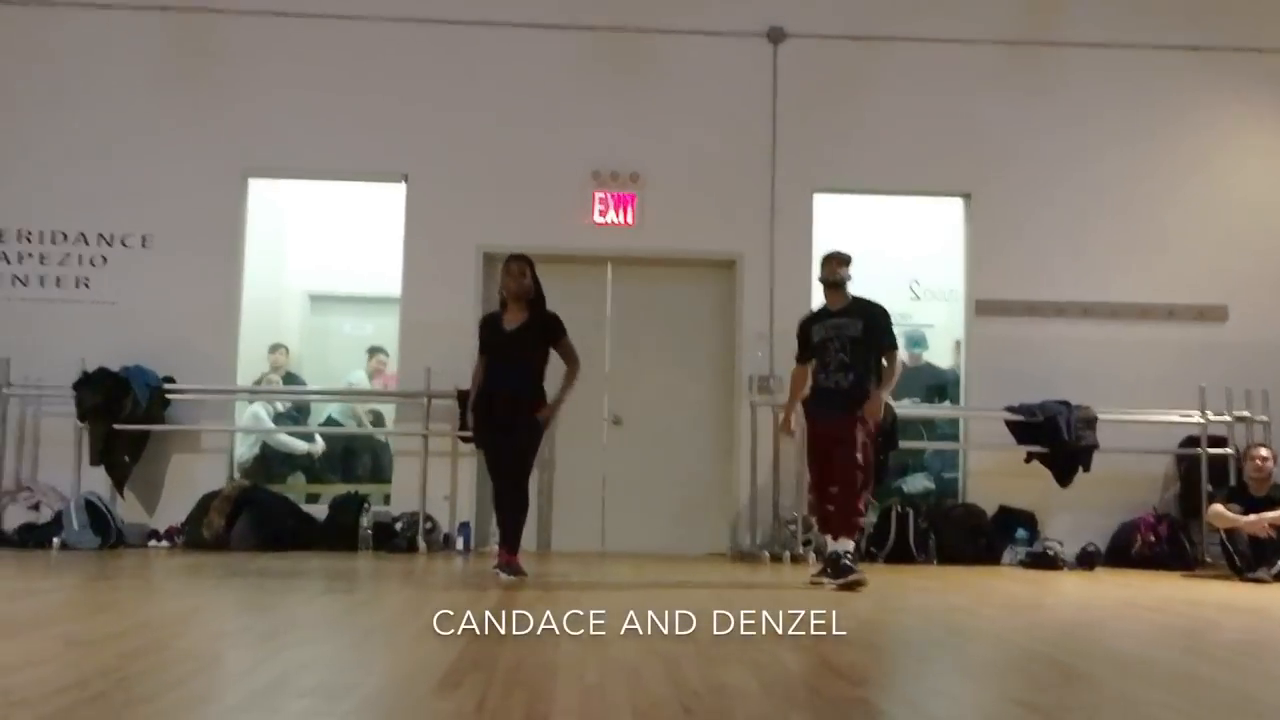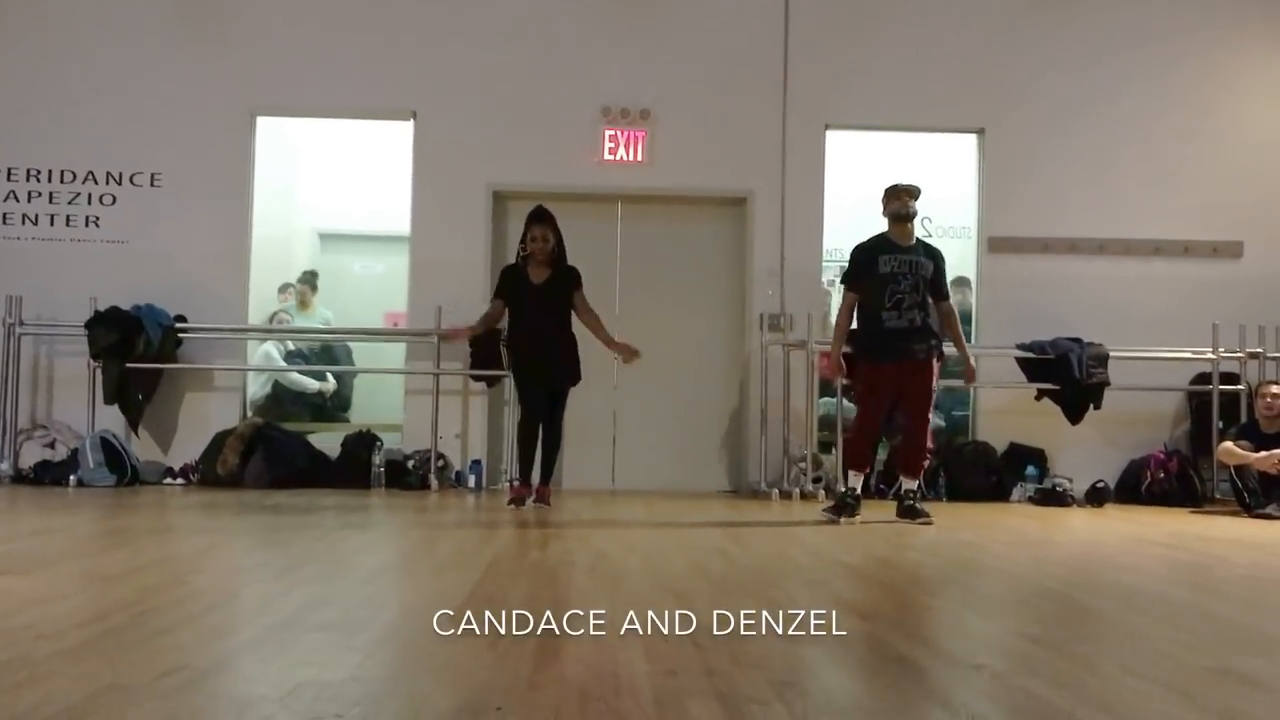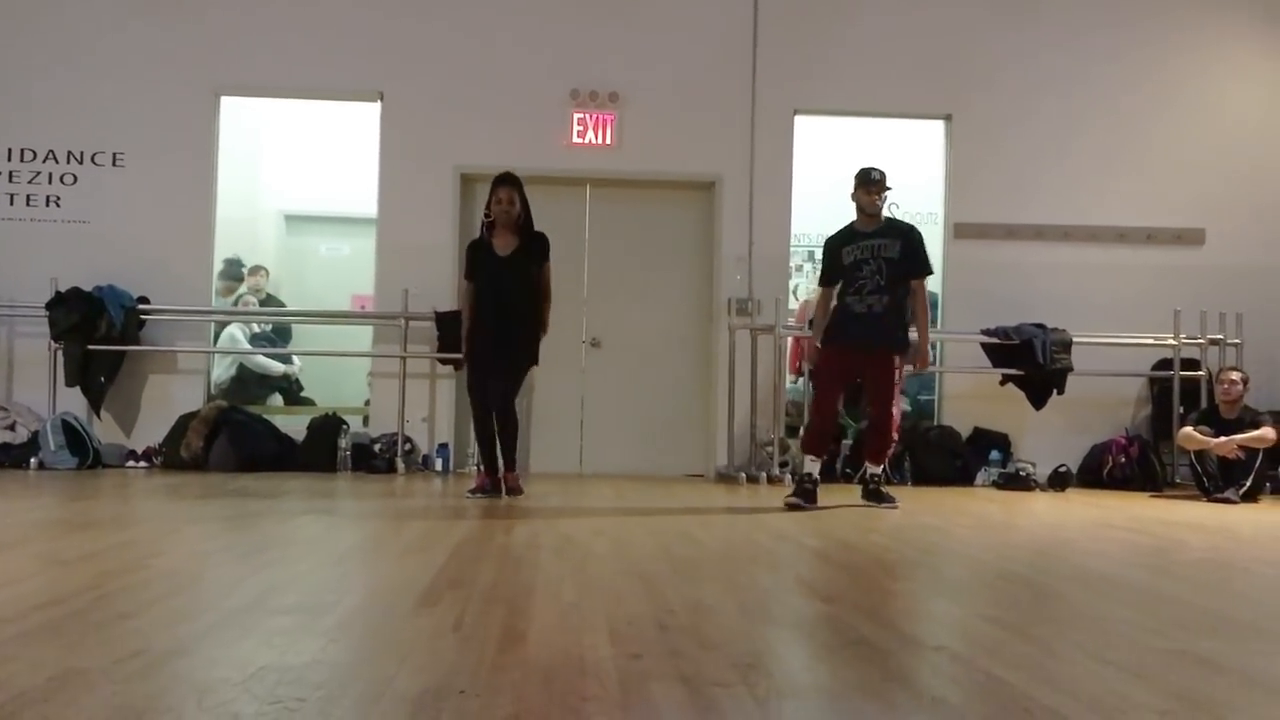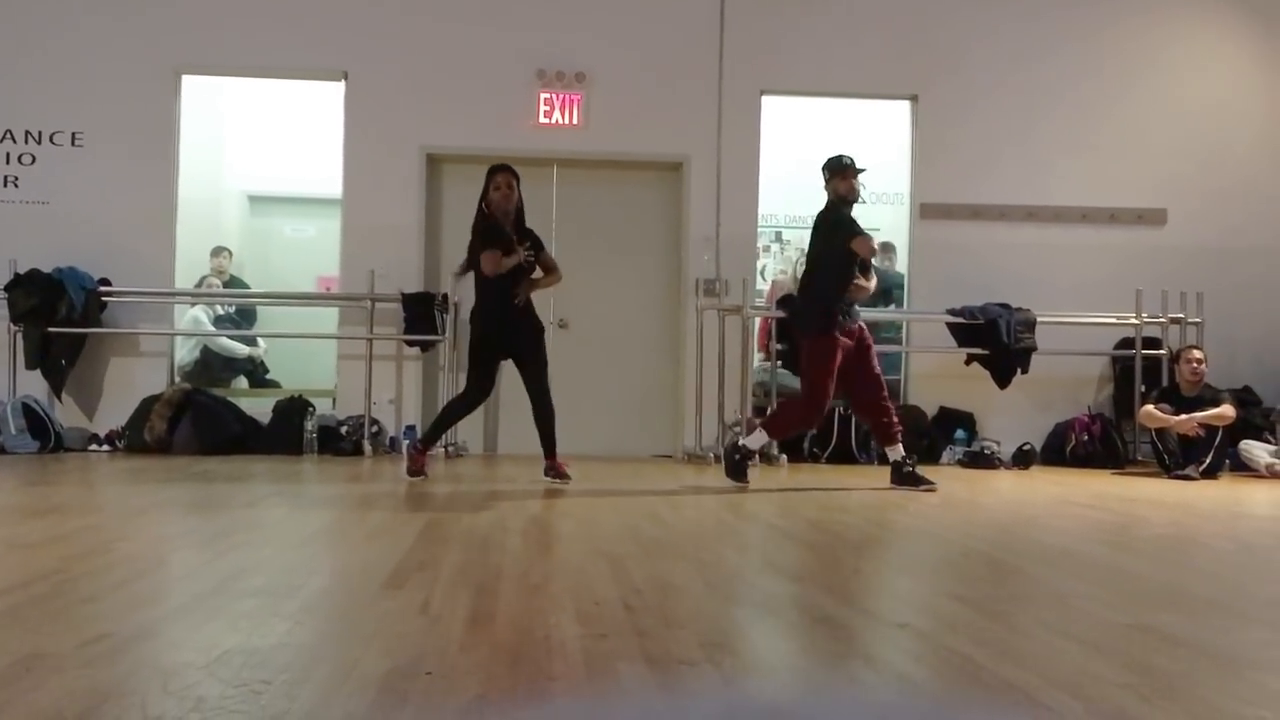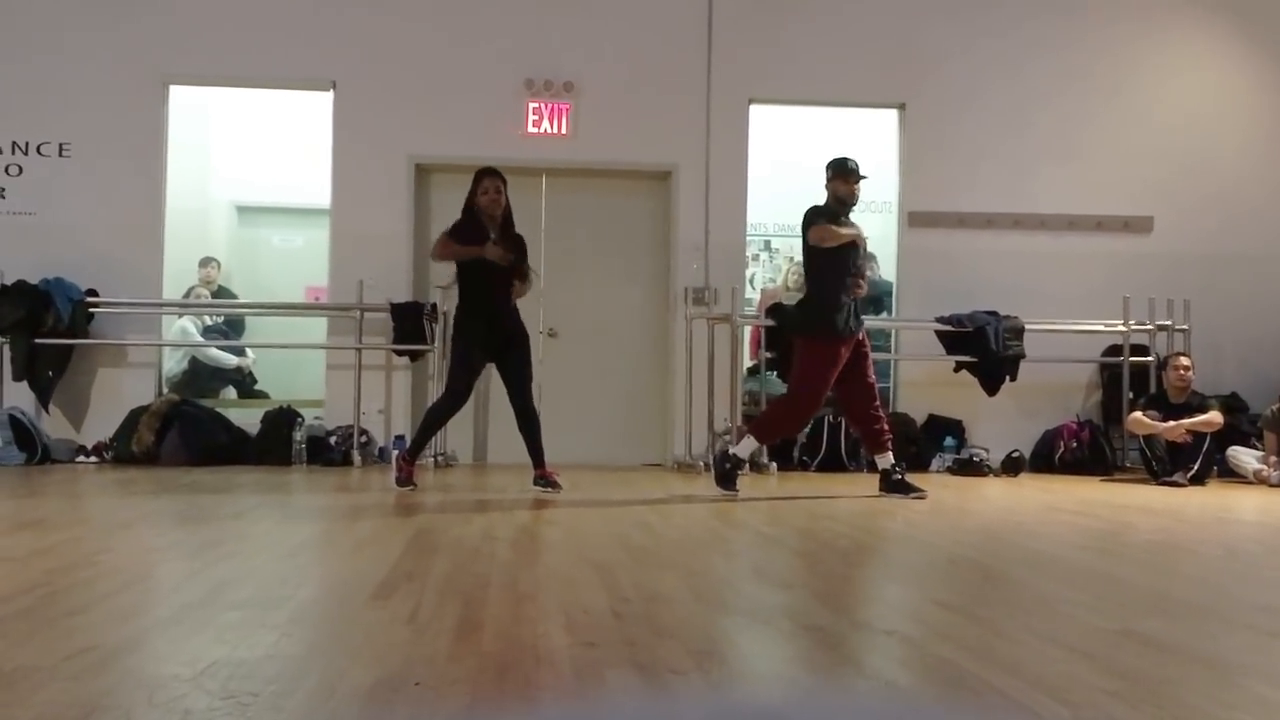
dt=1s
person 1, frame 1
left shoulder: (872, 313)
right shoulder: (810, 323)
left elbow: (892, 361)
right elbow: (802, 369)
left wrist: (881, 395)
right wrist: (789, 412)
left hip: (857, 411)
right hip: (820, 412)
left knee: (853, 482)
right knee: (823, 486)
left ankle: (845, 556)
right ankle: (833, 555)
person 1, frame 2
left shoulder: (932, 255)
right shoulder: (867, 252)
left elbow: (944, 307)
right elbow: (849, 303)
left wrist: (964, 354)
right wrist: (835, 350)
left hip: (921, 353)
right hip: (875, 353)
left knee: (918, 428)
right knee: (866, 424)
left ankle: (909, 498)
right ankle: (851, 495)
person 1, frame 3
left shoulder: (906, 235)
right shoulder: (837, 243)
left elbow: (918, 291)
right elbow: (826, 294)
left wrist: (923, 341)
right wrist: (815, 339)
left hip: (887, 341)
right hip: (842, 338)
left knee: (884, 413)
right knee: (823, 406)
left ankle: (873, 480)
right ankle: (808, 480)
person 1, frame 4
left shoulder: (845, 221)
right shoulder: (833, 217)
left elbow: (867, 271)
right elbow: (867, 249)
left wrist: (867, 285)
right wrist: (865, 244)
left hip: (847, 323)
right hip: (822, 325)
left knee: (875, 394)
right knee: (813, 403)
left ankle: (901, 466)
right ankle: (742, 450)
person 1, frame 5
left shoulder: (849, 227)
right shoulder: (818, 215)
right elbow: (820, 237)
left wrist: (860, 286)
right wrist: (856, 234)
left hip: (850, 327)
right hip: (820, 329)
left knee: (865, 402)
right knee: (799, 402)
left ankle: (890, 474)
right ankle: (731, 459)
person 2, frame 1
left shoulder: (546, 321)
right shoulder: (489, 323)
left elbow: (573, 363)
left wrist: (556, 403)
right wrist: (471, 407)
left hip: (527, 413)
right hip: (490, 412)
left knee: (517, 481)
right knee: (499, 482)
left ankle: (511, 555)
right ankle: (504, 549)
person 2, frame 2
left shoulder: (568, 274)
right shoulder: (510, 274)
left elbow: (583, 311)
right elbow: (495, 312)
left wrist: (610, 342)
right wrist: (473, 330)
left hip: (561, 358)
right hip: (525, 358)
left knee: (553, 421)
right knee: (530, 415)
left ankle: (544, 486)
right ankle: (523, 484)
person 2, frame 3
left shoulder: (536, 243)
right shoulder: (477, 248)
left elbow: (544, 291)
right elbow: (469, 297)
left wrist: (541, 328)
right wrist: (466, 340)
left hip: (519, 337)
right hip: (484, 337)
left knee: (503, 401)
right knee: (480, 403)
left ankle: (510, 472)
right ankle: (490, 475)
person 2, frame 4
left shoulder: (527, 236)
right shoulder: (486, 231)
left elbow: (555, 274)
right elbow: (490, 268)
left wrist: (534, 283)
right wrist: (516, 258)
left hip: (525, 324)
right hip: (489, 324)
left knee: (540, 392)
right knee: (476, 393)
left ankle: (552, 462)
right ankle: (419, 450)
person 2, frame 5
left shoulder: (515, 241)
right shoulder: (467, 229)
left elbow: (524, 280)
right elbow: (437, 252)
left wrist: (519, 289)
right wrist: (482, 253)
left hip: (509, 327)
right hip: (473, 325)
left knee: (523, 398)
right knee: (456, 394)
left ankle: (541, 471)
right ankle: (407, 459)
